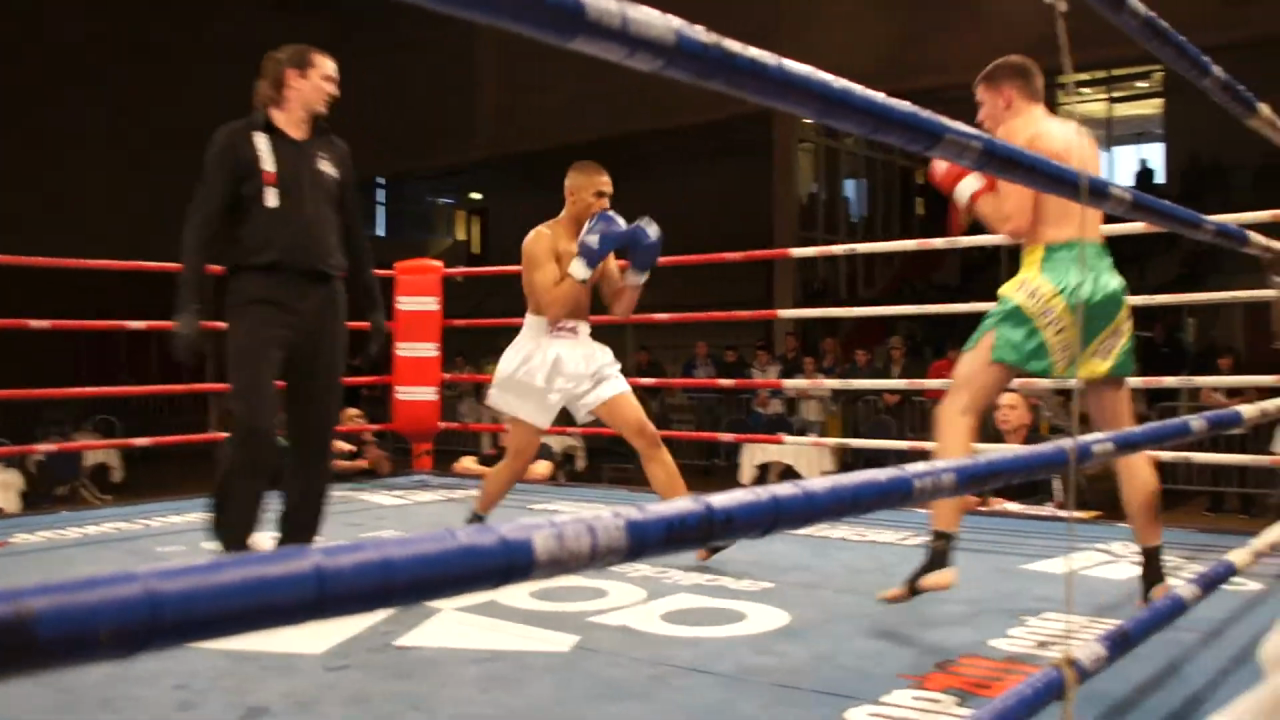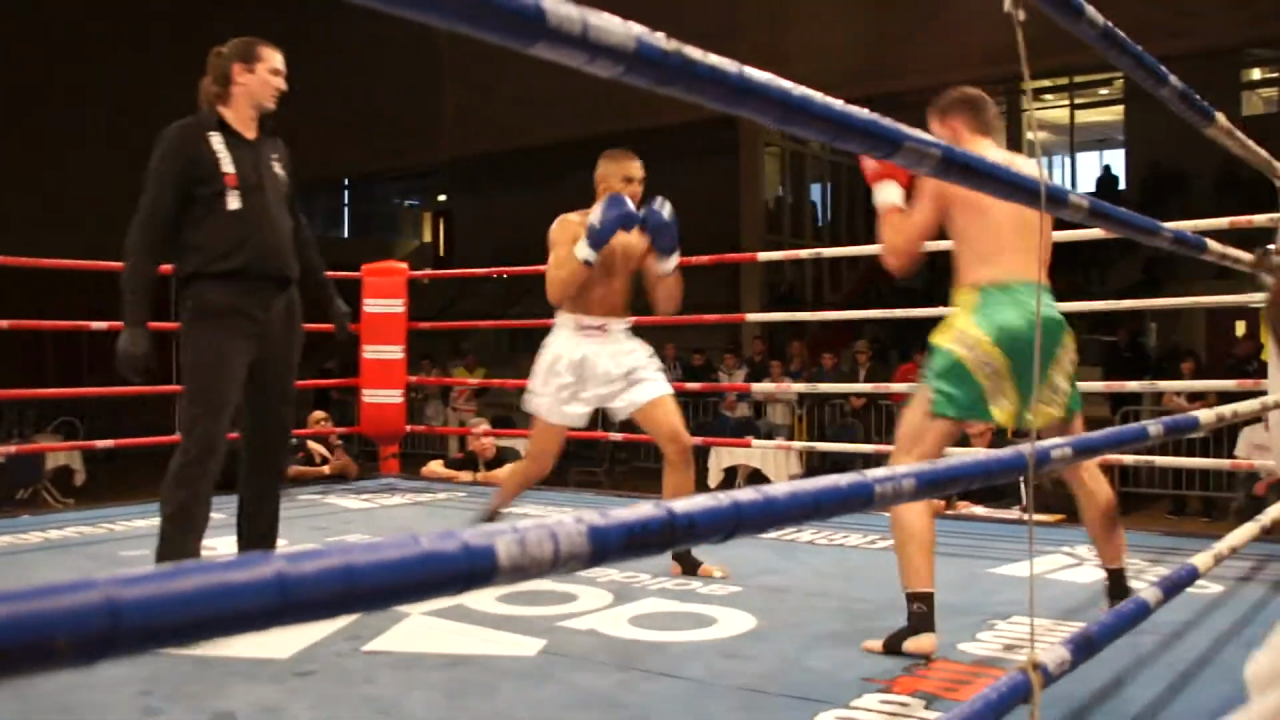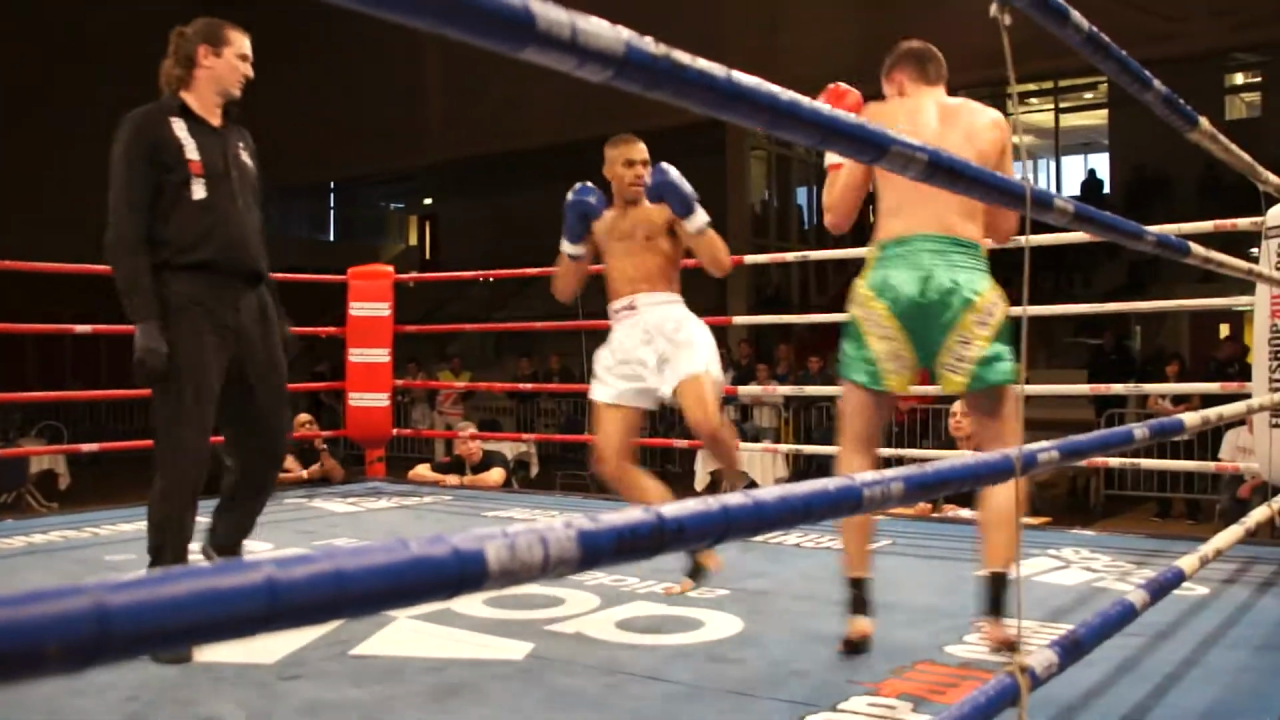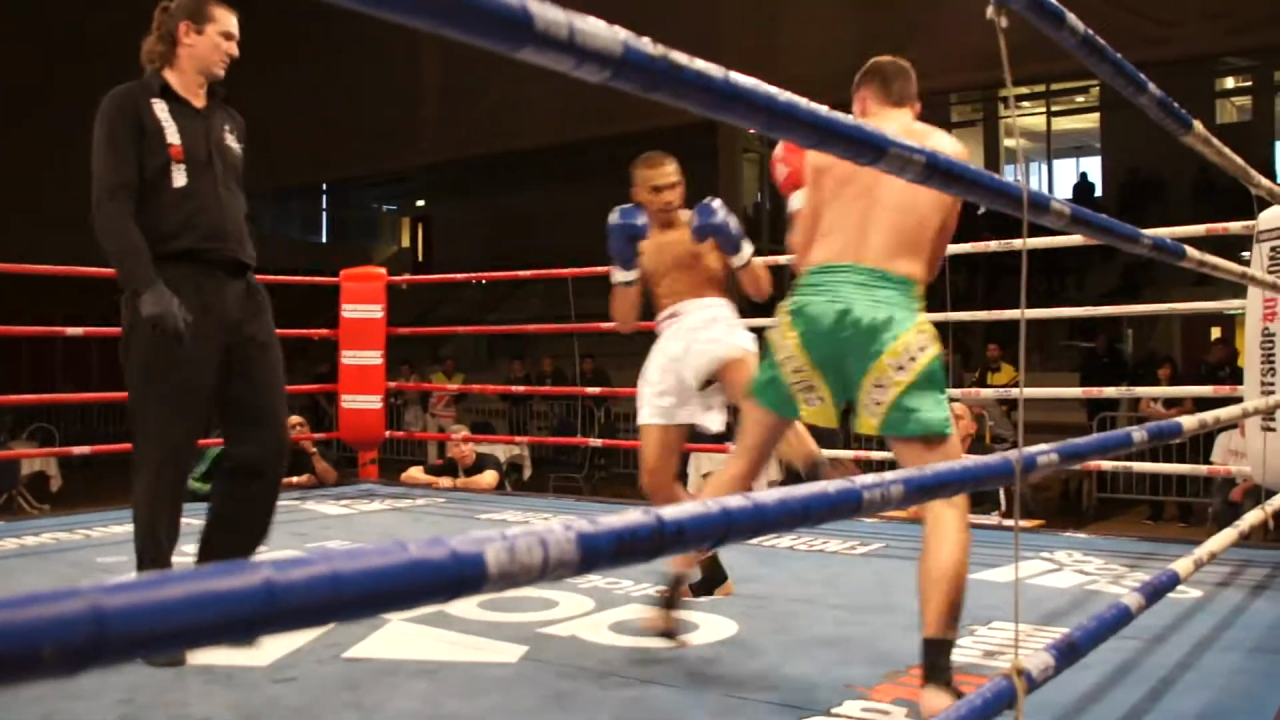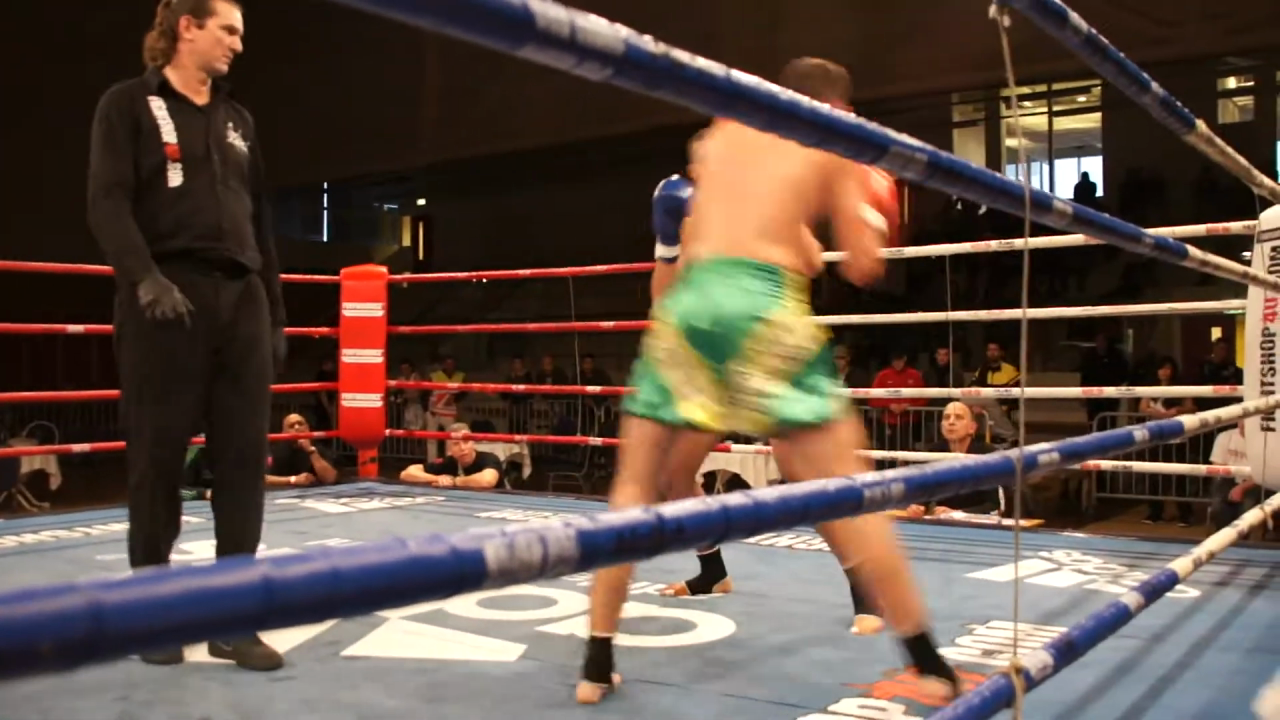
dt=0.2s
person 1, frame 1
left shoulder: (1020, 132)
right shoulder: (1082, 138)
left elbow: (1017, 224)
left wrist: (966, 186)
left hip: (1049, 280)
right hip: (1104, 279)
left knee: (957, 408)
right knee: (1120, 436)
left ankle: (938, 558)
right ankle: (1153, 574)
person 1, frame 2
right shoulder: (1034, 171)
left elbow: (897, 260)
left wrist: (886, 186)
left hip: (981, 321)
right hip: (1043, 317)
left knee: (906, 464)
right knee: (1079, 465)
left ankle: (918, 620)
right ankle: (1120, 589)
person 1, frame 3
left shoulder: (878, 119)
right shoulder: (991, 121)
left elbow: (837, 220)
right elbow: (1003, 231)
left wrist: (838, 147)
left hip: (888, 283)
right hip: (967, 283)
left knee: (857, 450)
right knee: (1000, 452)
left ankle: (858, 605)
right ankle: (997, 608)
person 1, frame 4
left shoulder: (828, 143)
right shoulder: (951, 153)
left elbow: (801, 252)
left hip: (812, 311)
right hip: (893, 323)
left knee: (740, 465)
right knee: (946, 505)
person 1, frame 5
left shoulder: (719, 136)
right shoulder: (829, 147)
right elbow: (863, 269)
right wrist: (870, 215)
left hip: (685, 307)
right hip: (763, 316)
left knee: (634, 493)
left ankle: (596, 664)
right ankle: (927, 661)
person 2, frame 1
left shoulder: (334, 152)
right shoulder: (239, 140)
left elbow: (353, 236)
right elbow: (202, 226)
left wrist: (375, 306)
right wrist: (187, 306)
left hip: (323, 301)
right hip: (261, 296)
left knee: (316, 432)
right knee: (254, 423)
left ankle: (296, 549)
right ankle: (233, 543)
person 2, frame 2
left shoulder: (274, 151)
right shoulder: (188, 139)
right elbow: (148, 233)
left wrist: (328, 297)
right wrist: (135, 322)
left hip: (278, 307)
right hip: (217, 306)
left knee: (271, 443)
right knee: (203, 440)
left ankle: (256, 560)
person 2, frame 3
left shoulder: (240, 140)
right shoulder: (150, 127)
right elbow: (125, 229)
left wrist: (275, 307)
right wrist: (144, 320)
left hip: (249, 304)
right hip: (188, 302)
left knee: (264, 443)
right knee: (186, 454)
left ankle: (225, 543)
person 2, frame 4
left shoulder: (229, 121)
right shoulder: (130, 107)
right elbow: (111, 206)
right wrist: (147, 288)
left hip: (240, 293)
right hip: (173, 295)
left knee: (266, 443)
right knee: (166, 454)
person 2, frame 5
left shoulder: (238, 120)
right shoulder: (129, 104)
right elbow: (107, 203)
left wrist: (274, 311)
right wrist: (145, 278)
left hip: (240, 297)
right hip: (168, 298)
left knee: (243, 460)
right knee: (158, 456)
person 3, frame 1
left shoulder: (601, 239)
right shoulder: (541, 239)
left elbow: (619, 308)
right elbow: (554, 308)
left wrist: (639, 268)
right wrist: (586, 258)
left hip: (584, 350)
right hip: (542, 352)
left knee: (646, 435)
right knee: (520, 458)
right ankle: (475, 525)
person 3, frame 2
left shoulder: (639, 236)
right shoulder: (569, 226)
left elbow: (667, 305)
right elbow: (556, 293)
left wrist: (665, 253)
right wrist: (593, 240)
left hip: (622, 348)
right hip: (572, 350)
left knee: (678, 443)
right knee: (539, 462)
left ankle: (682, 554)
right ankle: (489, 519)
person 3, frame 3
left shoulder: (667, 209)
right shoulder: (597, 222)
left elbow: (721, 265)
right elbow: (564, 292)
left wrist: (689, 209)
right wrist: (573, 235)
left hip: (673, 325)
right hip: (625, 336)
left knee: (707, 423)
right knee: (611, 461)
left ankle: (738, 491)
person 3, frame 4
left shoulder: (709, 226)
right shoulder: (637, 244)
left elbow: (761, 290)
right elbow: (625, 321)
left wrist: (736, 244)
right wrist: (624, 262)
left hip: (716, 324)
right hip: (668, 348)
left knee: (753, 390)
right knee: (654, 478)
left ankle: (818, 468)
right ankle: (711, 571)
person 3, frame 5
right shoulder: (693, 223)
right elbow: (663, 302)
right wrist: (668, 240)
right knee: (677, 470)
left ankle: (864, 592)
right ankle: (712, 571)
